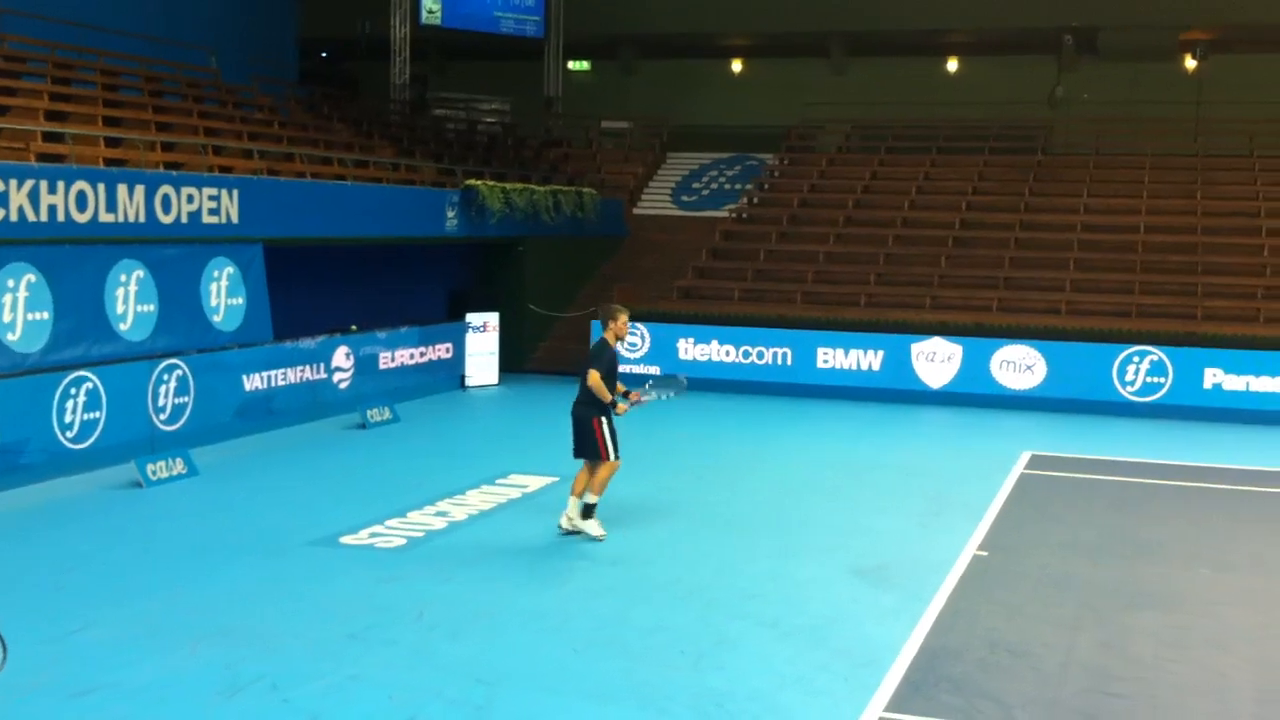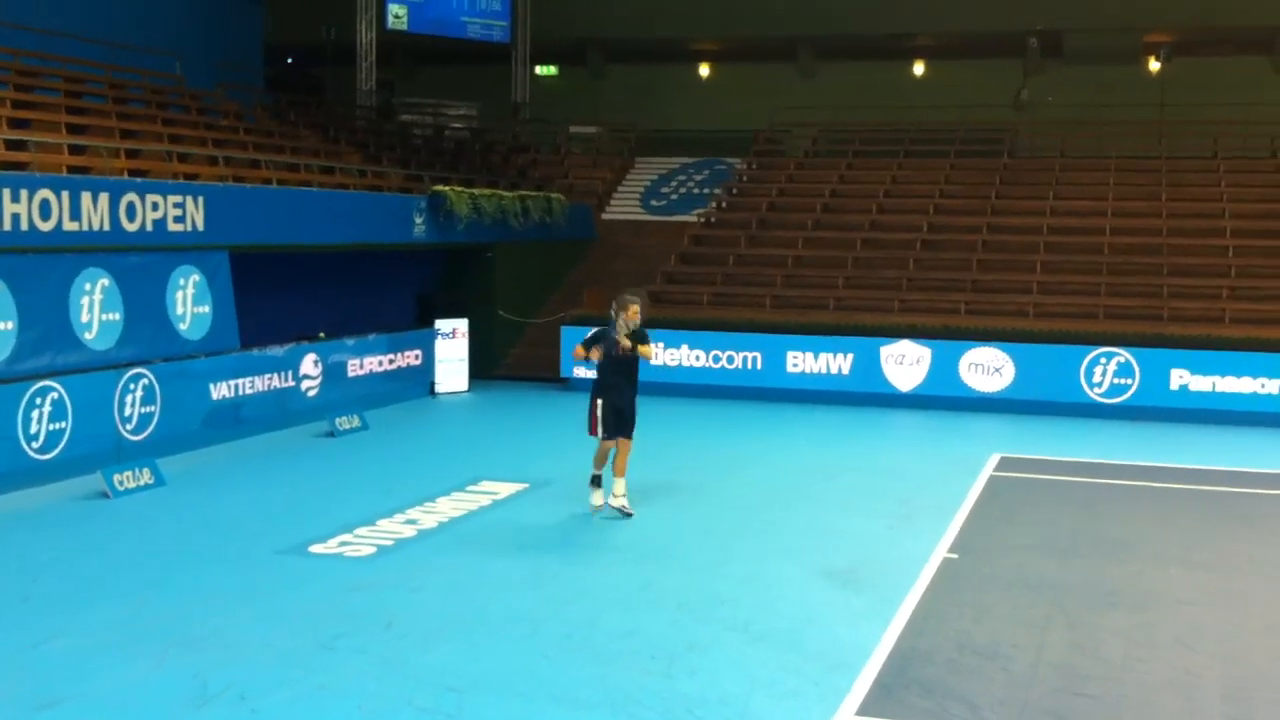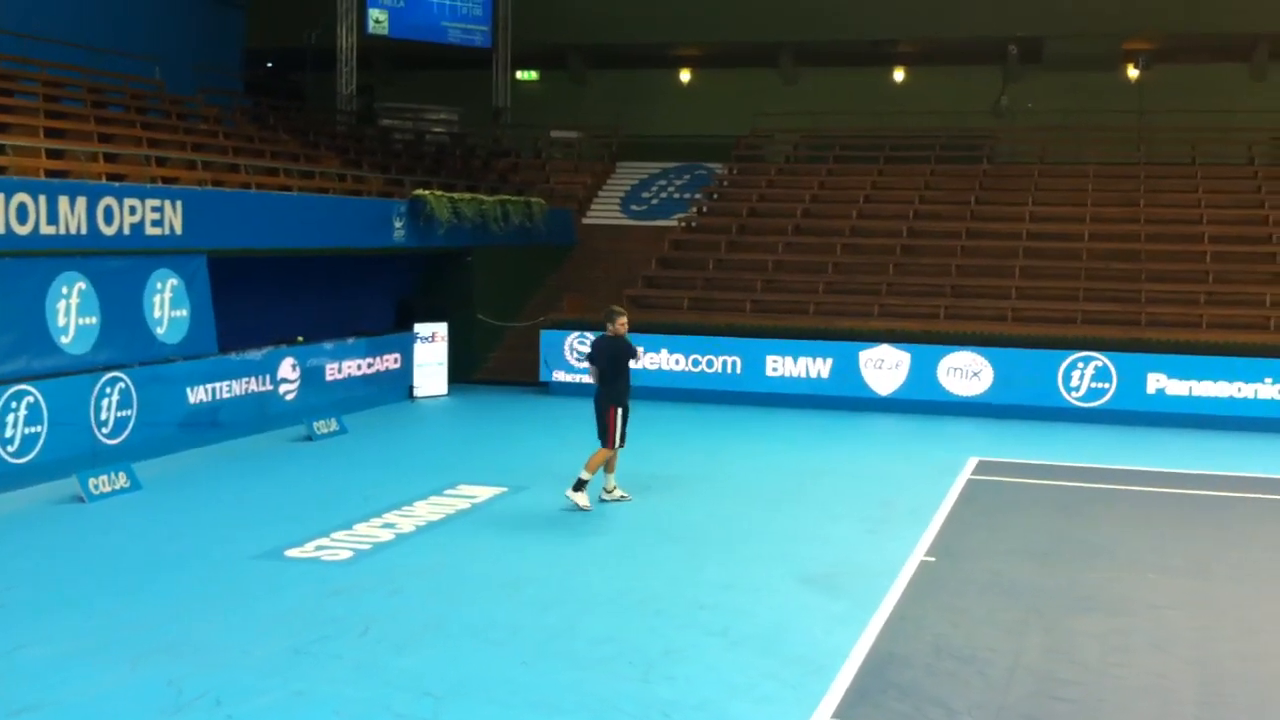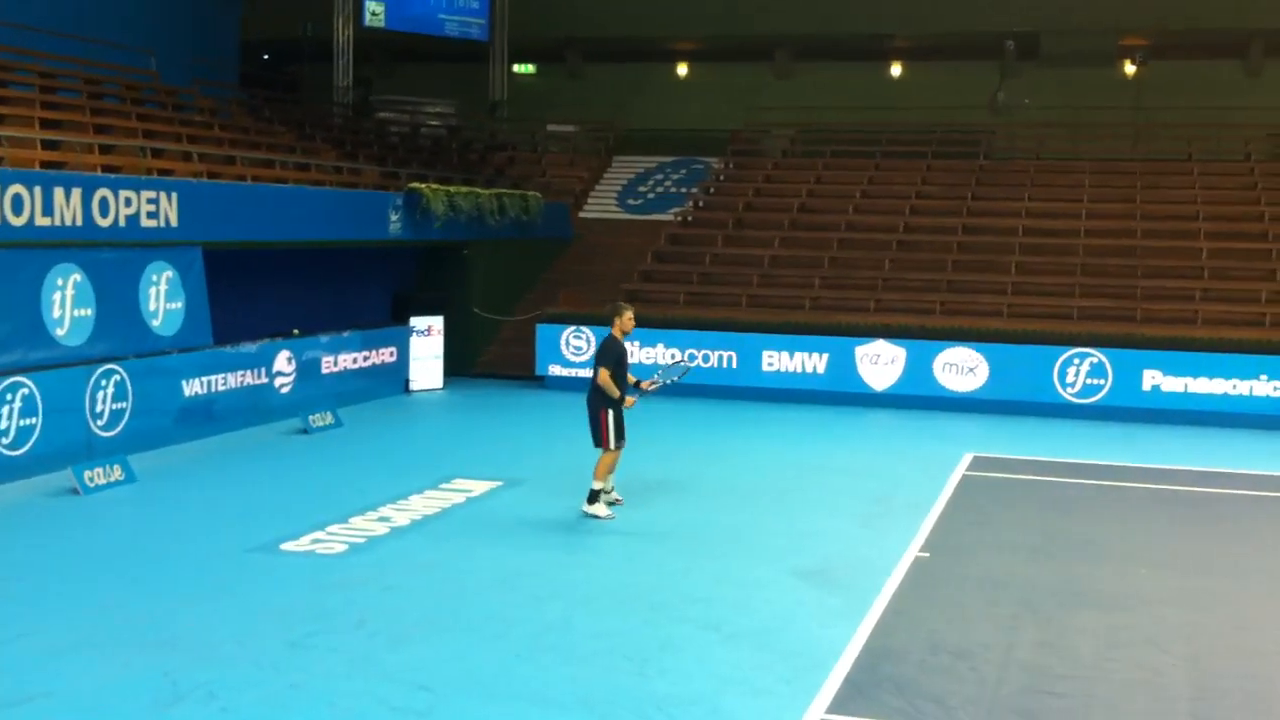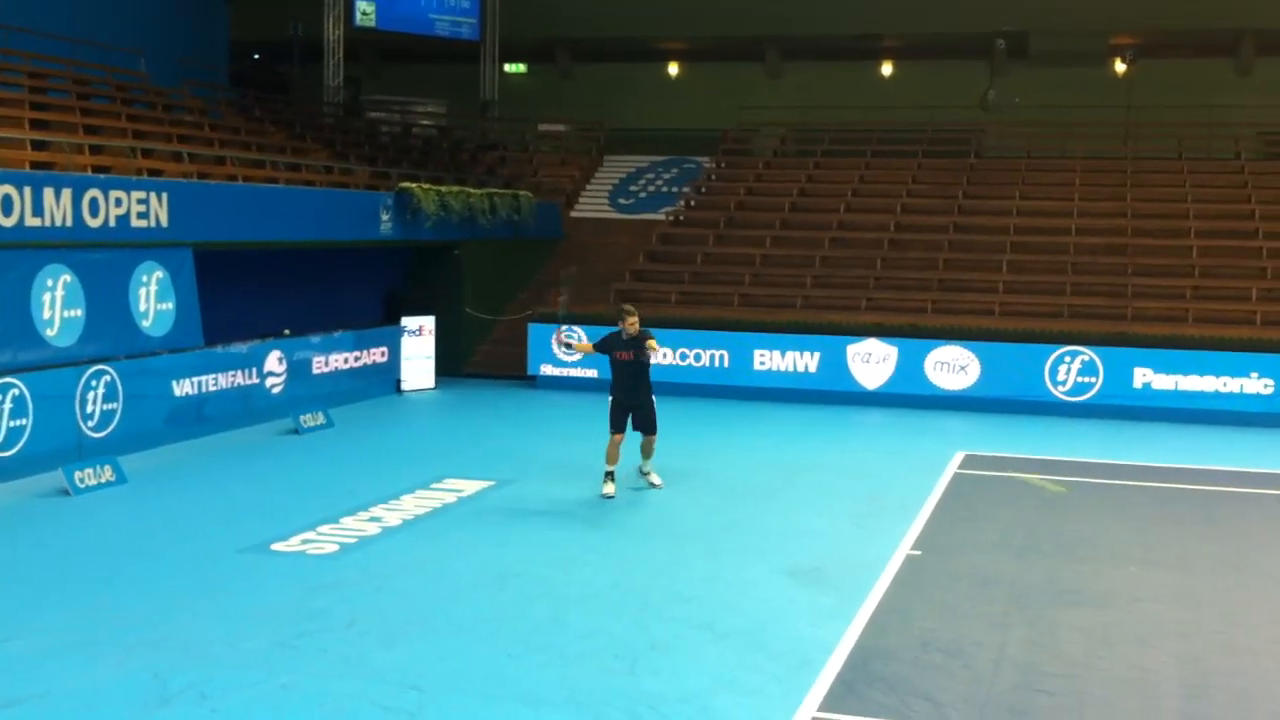
dt=1s
person 1, frame 1
left shoulder: (603, 349)
right shoulder: (605, 351)
right elbow: (592, 381)
left wrist: (626, 394)
right wrist: (613, 404)
left hip: (584, 411)
right hip: (594, 413)
left knee: (593, 464)
right knee: (611, 462)
left ankle: (570, 517)
right ankle: (587, 515)
person 1, frame 2
left shoulder: (639, 334)
right shoulder: (603, 334)
left elbow: (648, 354)
right elbow: (577, 351)
left wrist: (630, 344)
right wrist: (589, 356)
left hip: (627, 398)
right hip: (603, 396)
left knee: (624, 444)
right knee: (607, 444)
left ankle: (617, 496)
right ankle: (595, 483)
person 1, frame 3
left shoulder: (597, 343)
right shoulder: (620, 344)
left elbow: (593, 371)
right elbow: (635, 355)
left hip: (604, 398)
right hip: (614, 402)
left knee: (613, 446)
right knee: (609, 448)
left ankle: (609, 489)
right ankle: (577, 489)
person 1, frame 4
left shoulder: (619, 344)
right shoulder: (609, 346)
right elbow: (602, 378)
left wrist: (638, 384)
right wrist: (621, 398)
left hip: (611, 405)
right hip: (602, 405)
left knee: (616, 447)
right knee: (611, 451)
left ankle: (607, 490)
right ankle: (592, 501)
person 1, frame 5
left shoulder: (643, 335)
right shoulder: (612, 340)
left elbow: (652, 344)
right elbow: (589, 348)
left wrist: (652, 349)
right wrist: (567, 344)
left hip: (643, 396)
right hip: (619, 397)
left knee: (650, 437)
right knee: (616, 438)
left ankle: (646, 470)
right ankle: (609, 479)
